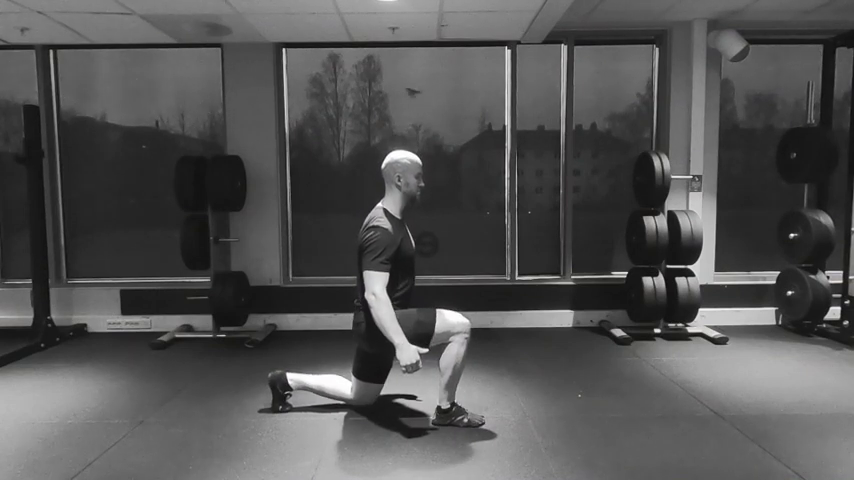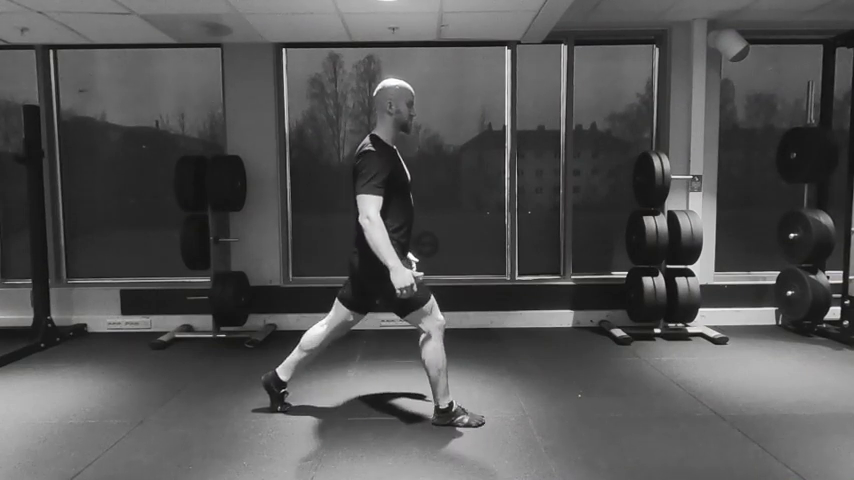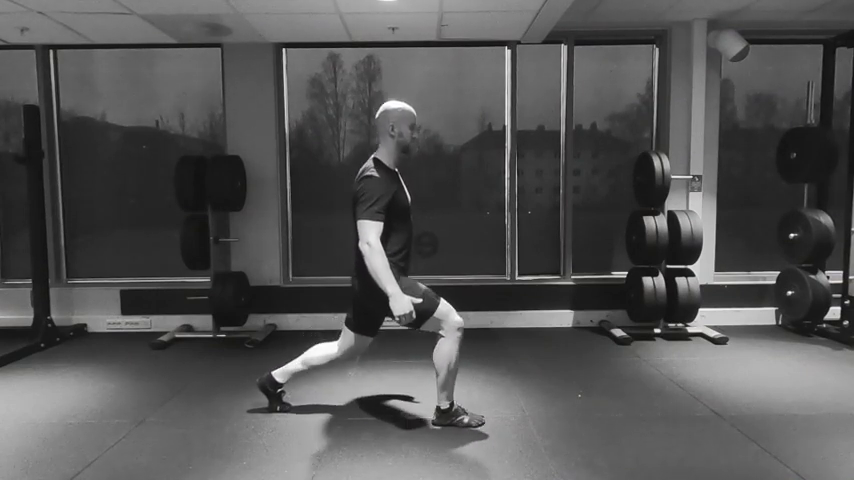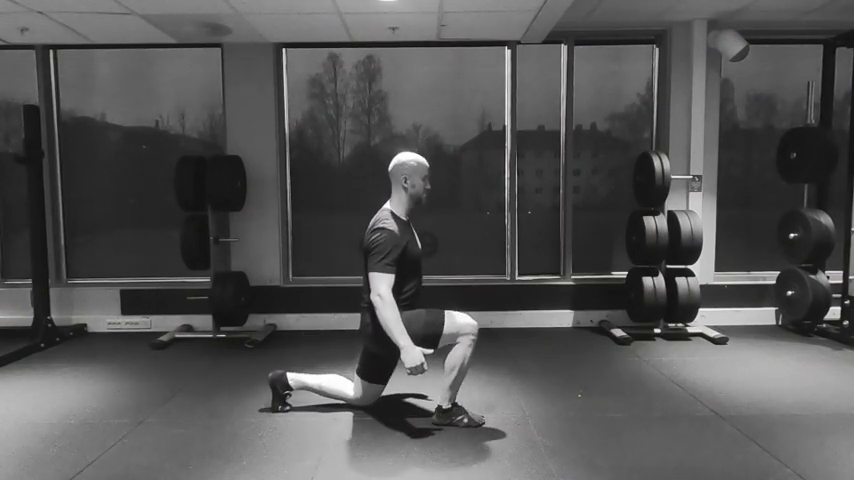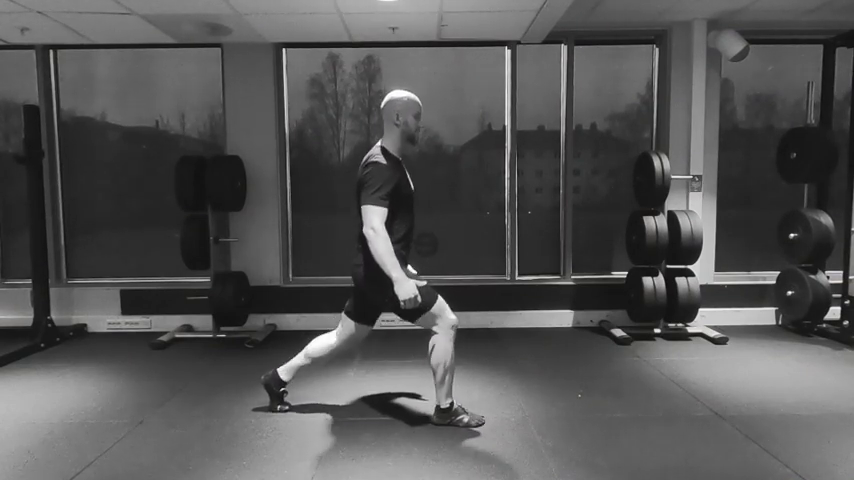
dt=1s
person 1, frame 1
left shoulder: (390, 220)
right shoulder: (382, 231)
right elbow: (374, 294)
left wrist: (397, 337)
right wrist: (402, 344)
left hip: (377, 324)
right hip: (380, 323)
left knee: (359, 395)
right knee: (460, 327)
left ankle: (285, 380)
right ankle: (446, 409)
person 1, frame 2
left shoulder: (384, 150)
right shoulder: (374, 155)
right elbow: (368, 217)
left wrist: (402, 254)
right wrist: (396, 267)
left hip: (373, 261)
right hip: (380, 262)
left knee: (335, 323)
right knee: (433, 325)
left ankle: (278, 378)
right ankle: (446, 409)
person 1, frame 3
left shoulder: (386, 172)
right shoulder: (376, 180)
right elbow: (368, 243)
left wrist: (397, 285)
right wrist: (395, 294)
left hip: (378, 280)
right hip: (382, 281)
left knee: (346, 348)
right knee: (452, 325)
left ankle: (274, 379)
right ankle: (446, 410)
person 1, frame 4
left shoulder: (398, 220)
right shoulder: (388, 232)
right elbow: (380, 296)
right wrist: (407, 347)
left hip: (388, 323)
right hip: (388, 324)
left knee: (360, 396)
right knee: (467, 329)
left ankle: (286, 380)
right ankle: (447, 409)
person 1, frame 5
left shoulder: (390, 161)
right shoulder: (380, 167)
right elbow: (372, 229)
left wrist: (401, 267)
right wrist: (399, 279)
left hip: (376, 271)
right hip: (382, 272)
left knee: (345, 336)
right knee: (446, 323)
left ankle: (278, 378)
right ankle: (445, 409)
